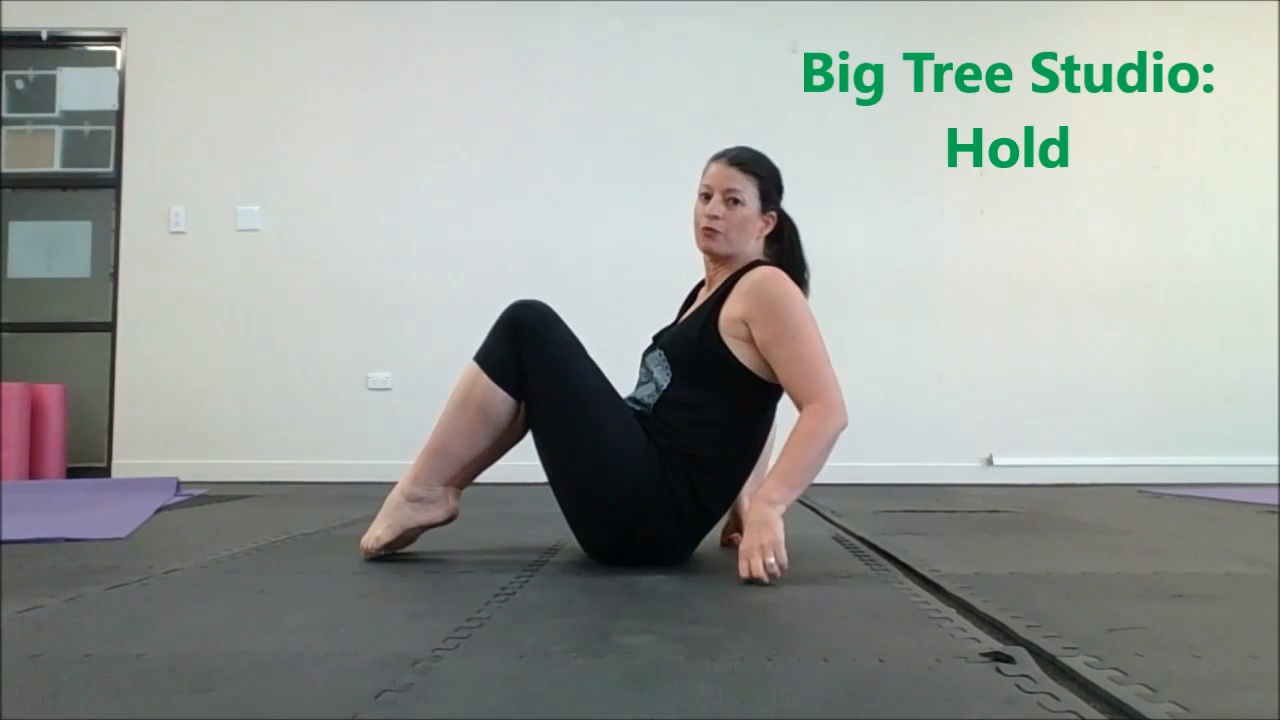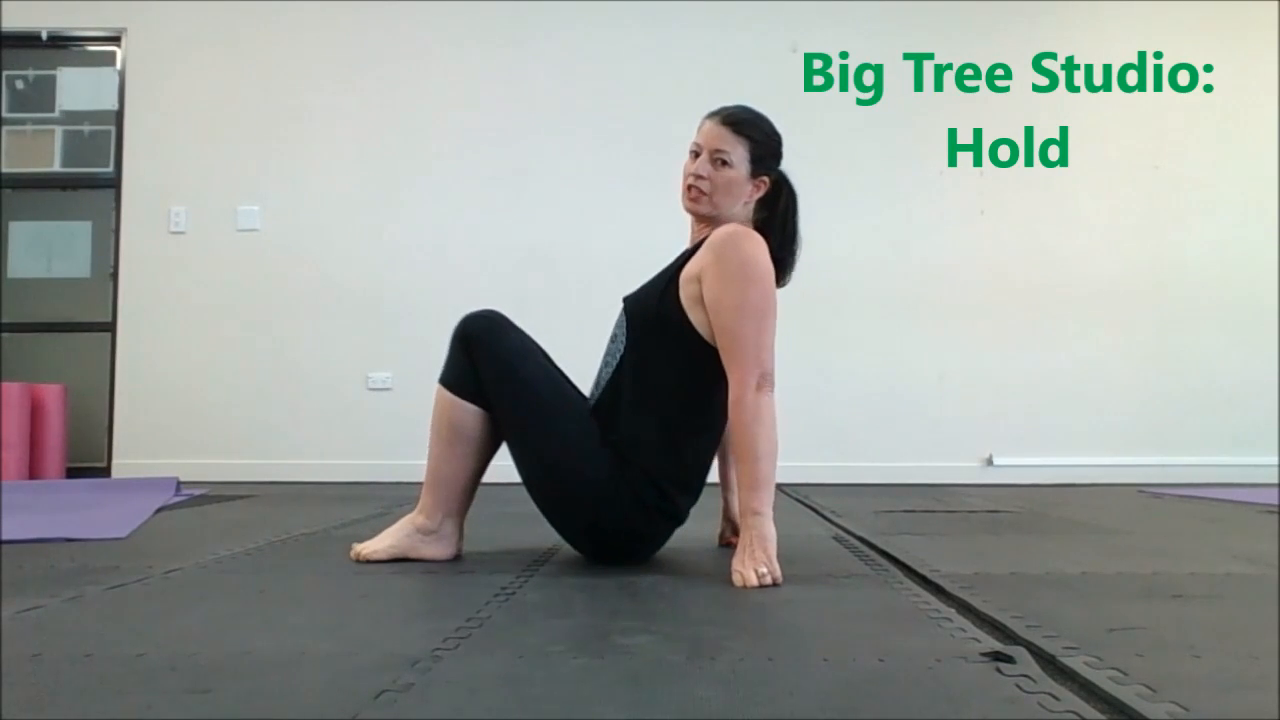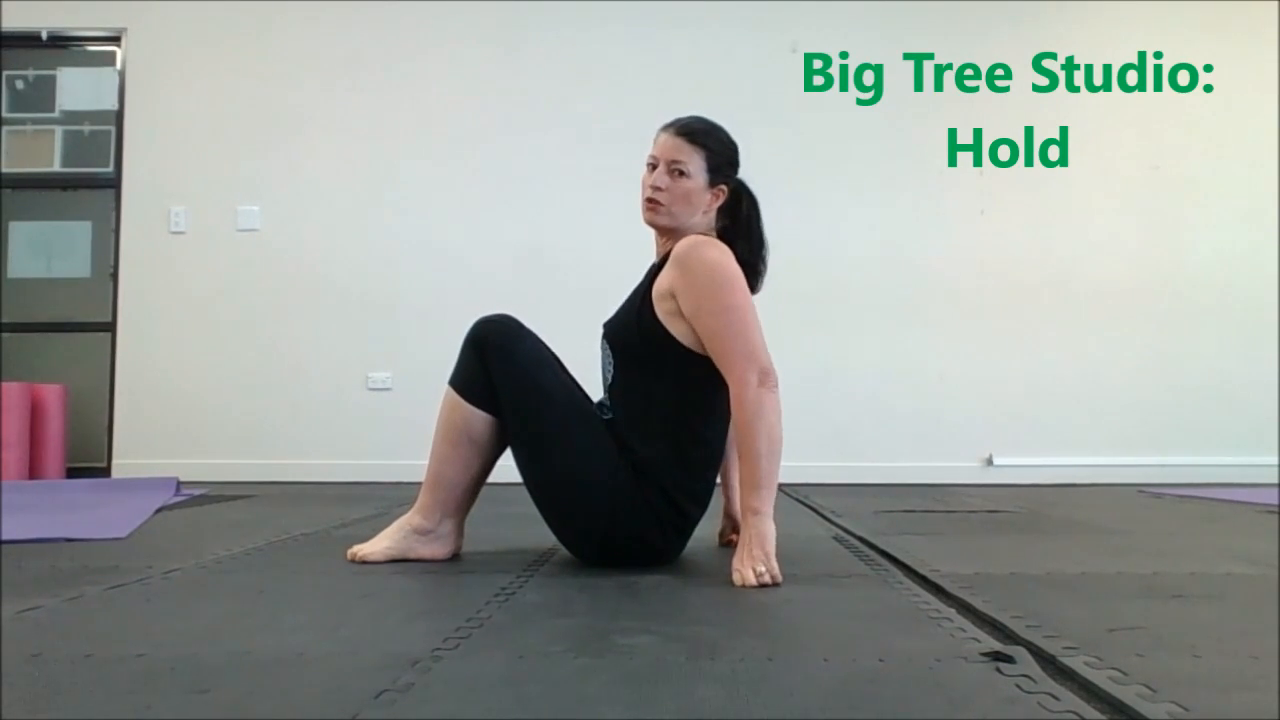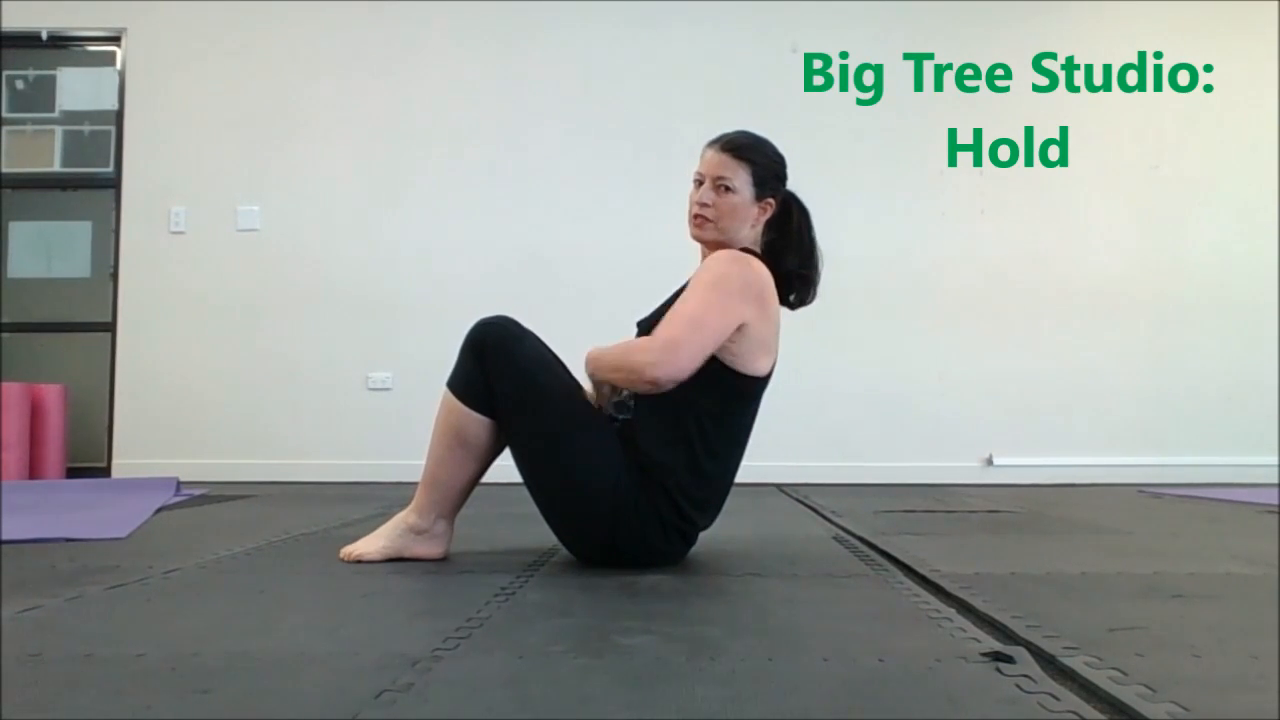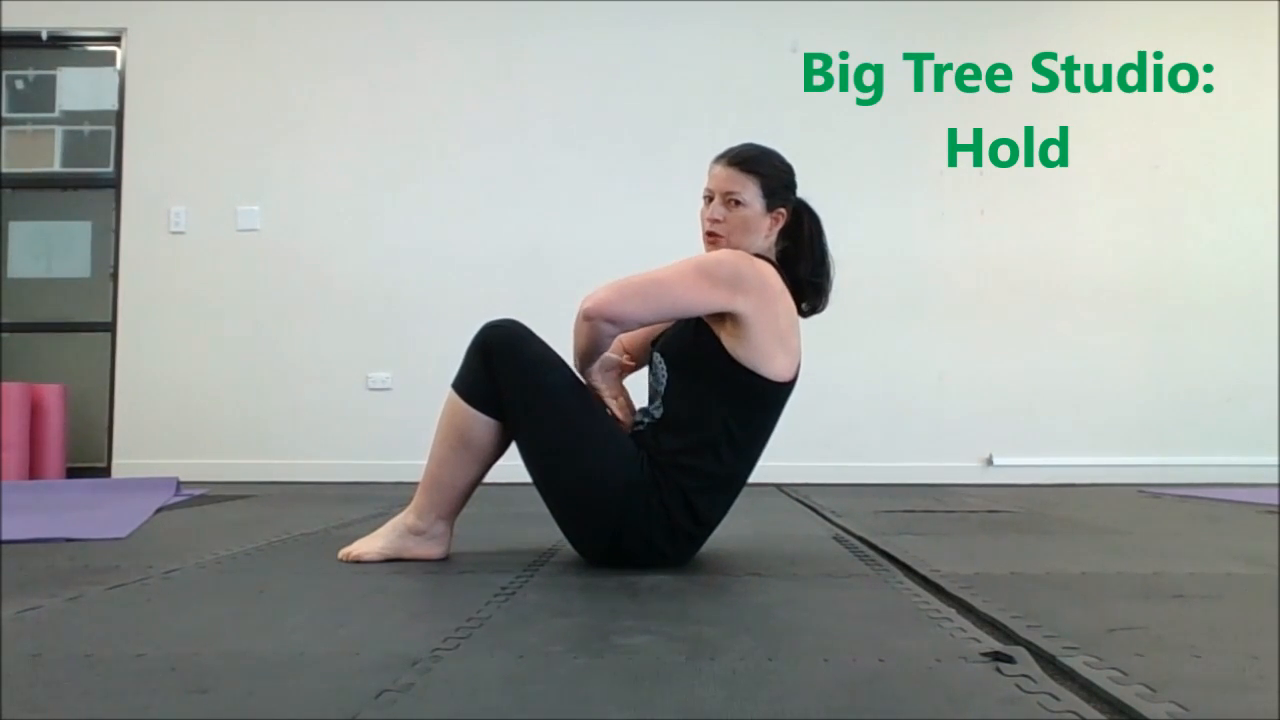
dt=1s
person 1, frame 1
left shoulder: (766, 290)
right shoulder: (708, 293)
left elbow: (827, 410)
right elbow: (739, 405)
left wrist: (767, 509)
right wrist: (742, 505)
left hip: (648, 512)
right hip: (639, 505)
left knee: (527, 327)
left ankle: (422, 493)
right ankle: (437, 490)
person 1, frame 2
left shoulder: (736, 249)
right shoulder: (706, 254)
left elbow: (753, 386)
right elbow: (715, 390)
left wrist: (758, 525)
right wrist: (733, 508)
left hip: (619, 506)
right hip: (624, 497)
left knee: (482, 336)
right knee: (491, 342)
left ankle: (434, 528)
right ankle: (438, 522)
person 1, frame 3
left shoulder: (700, 259)
right shoulder: (677, 265)
left elbow: (756, 384)
right elbow: (717, 397)
left wrist: (758, 524)
right wrist: (734, 509)
left hip: (631, 517)
right hip: (634, 506)
left knee: (495, 342)
right knee: (499, 352)
left ankle: (429, 527)
right ankle: (438, 524)
person 1, frame 4
left shoulder: (738, 272)
right shoulder: (722, 278)
left elbow: (657, 364)
left wrist: (601, 364)
right wrist: (610, 376)
left hip: (637, 516)
right hip: (643, 511)
left knee: (495, 345)
right knee: (508, 361)
left ankle: (425, 526)
right ankle: (430, 519)
person 1, frame 5
left shoulder: (744, 276)
right shoulder: (725, 298)
left elbow: (601, 309)
right elbow: (620, 346)
left wrist: (590, 368)
right wrist: (602, 371)
left hip: (646, 517)
right hip: (652, 510)
left knee: (501, 347)
right knee: (510, 362)
left ankle: (425, 526)
right ankle: (429, 520)
